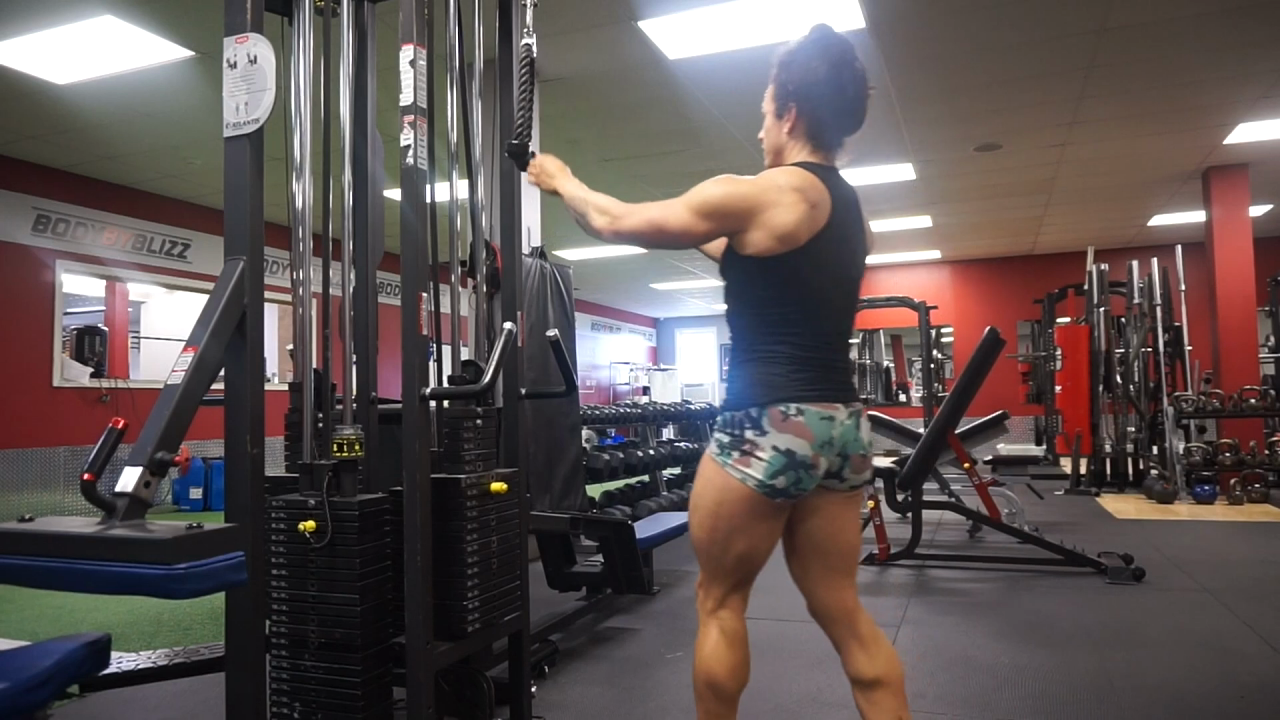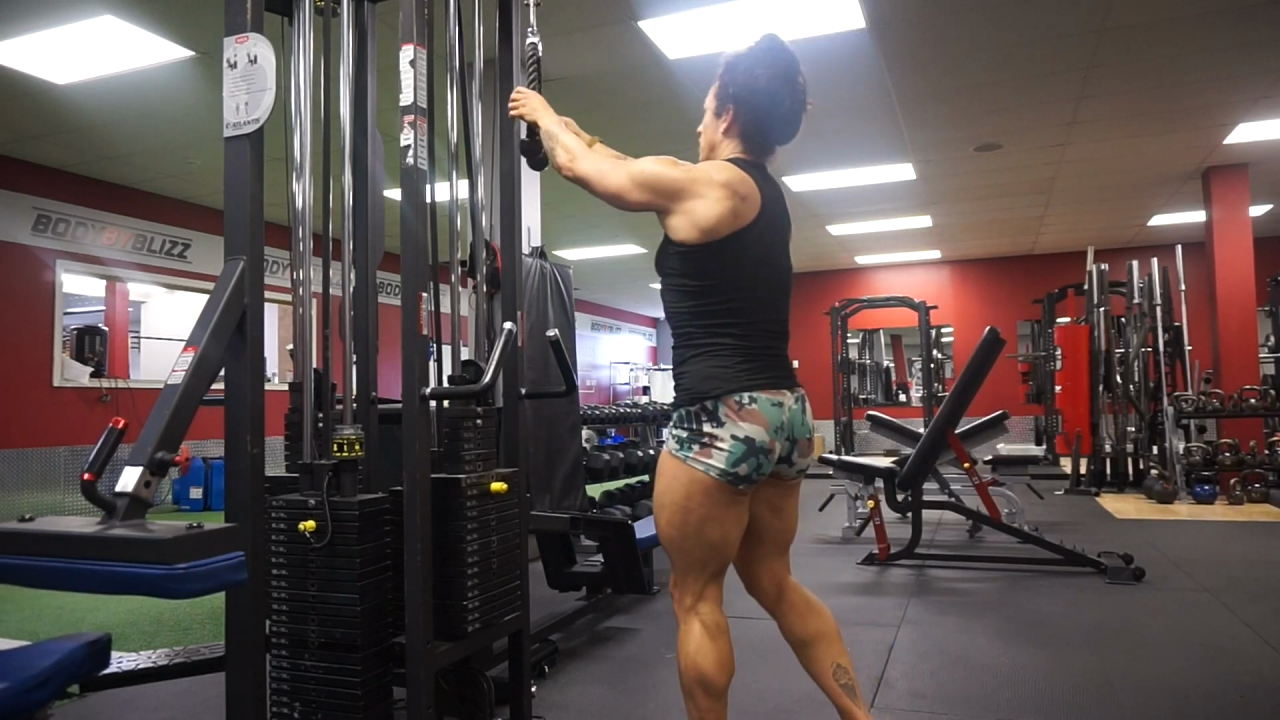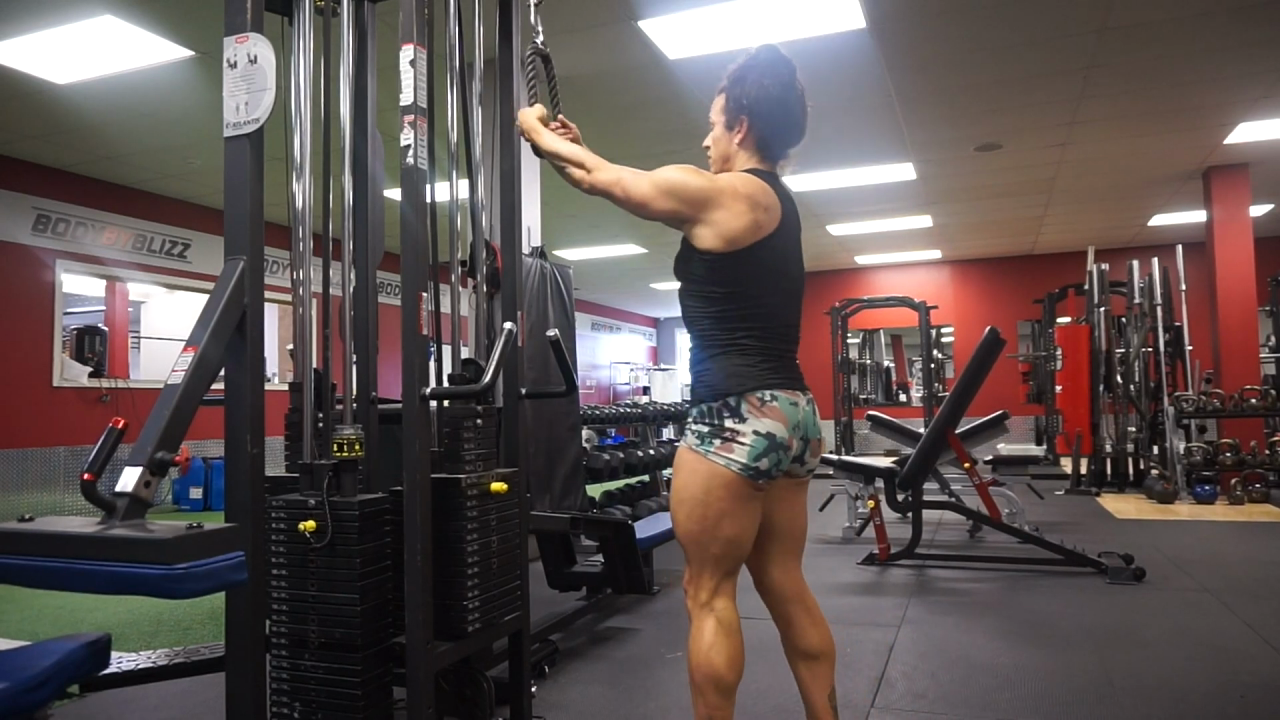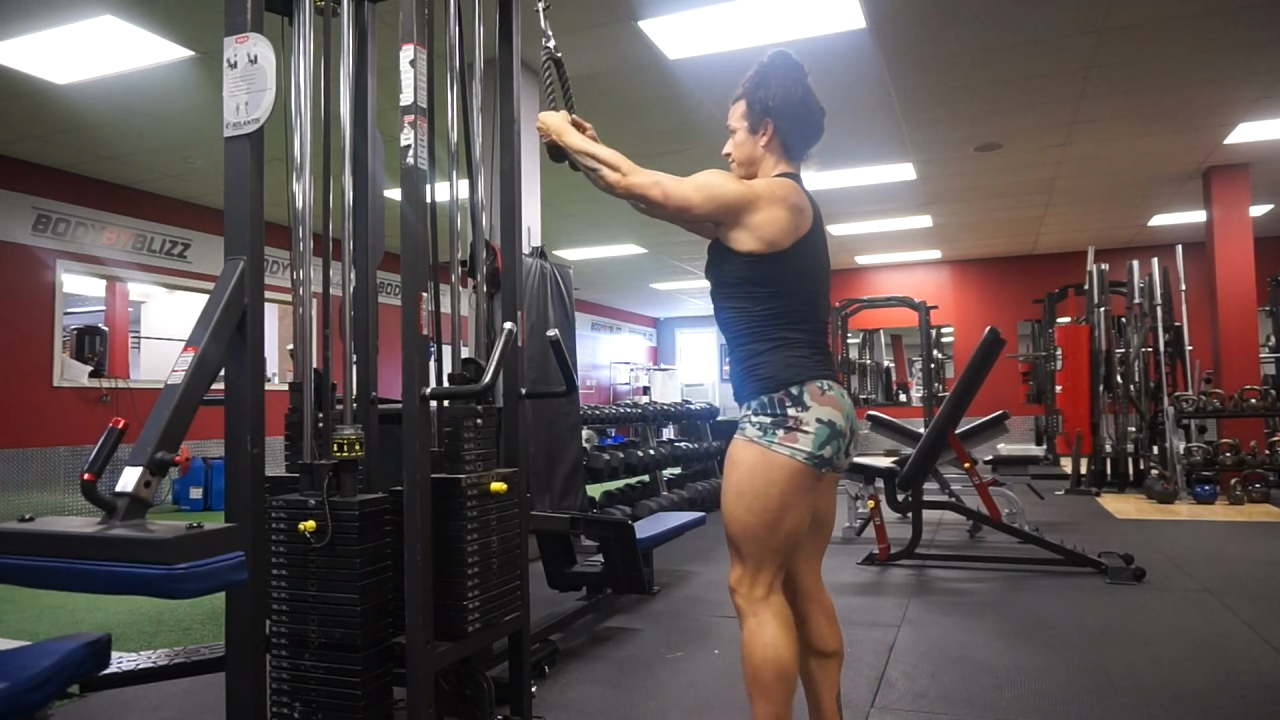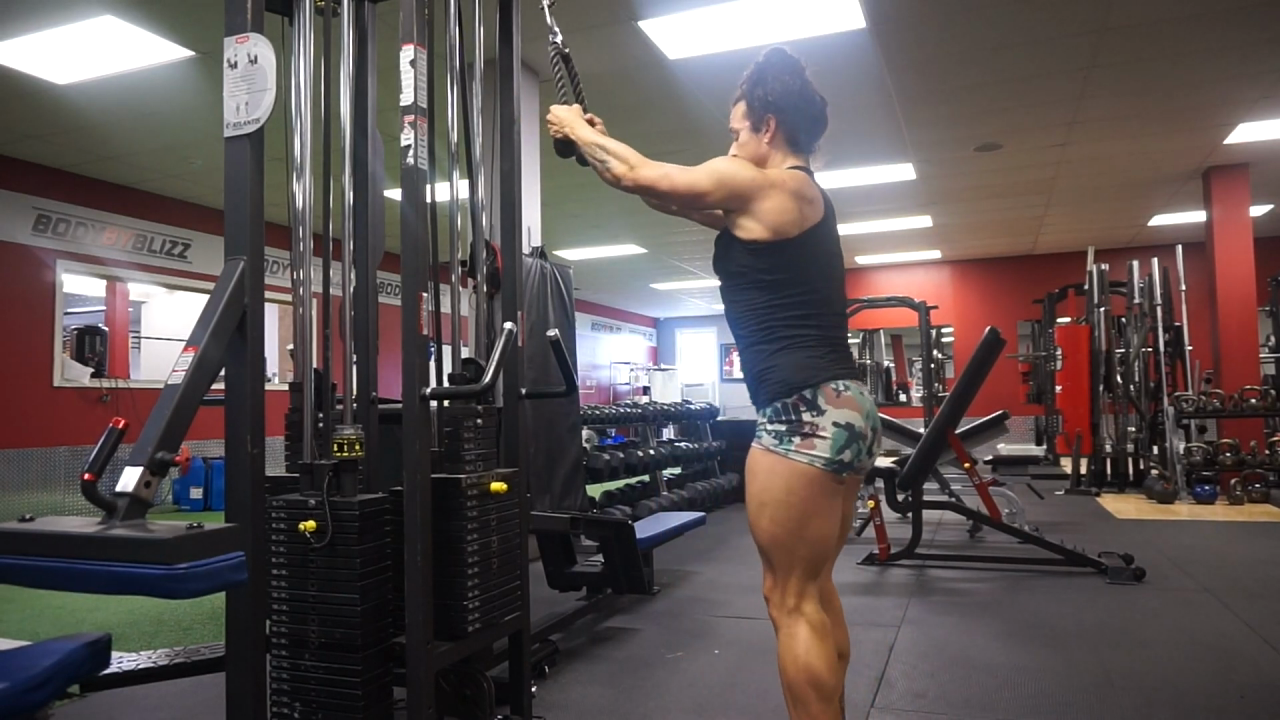
dt=0.4s
person 1, frame 1
left shoulder: (760, 195)
right shoulder: (847, 210)
left elbow: (620, 224)
left wrist: (563, 183)
right wrist: (698, 236)
left hip: (768, 428)
right hip: (838, 423)
left knee: (719, 603)
right knee: (842, 613)
person 1, frame 2
left shoulder: (698, 184)
right shoulder: (766, 197)
left elbow: (573, 166)
left wrist: (540, 114)
right wrist: (589, 139)
left hip: (722, 418)
right hip: (782, 411)
left knee: (695, 599)
right knee: (773, 583)
person 1, frame 3
left shoulder: (721, 194)
right shoulder: (771, 202)
left elbow: (597, 177)
right elbow: (634, 181)
left wrist: (538, 131)
right wrist: (577, 141)
left hip: (737, 417)
right hip: (788, 412)
left knee: (708, 595)
right knee: (784, 588)
person 1, frame 4
left shoulder: (755, 197)
right shoulder: (786, 204)
left elbow: (635, 184)
right elbow: (659, 197)
left wrist: (564, 136)
right wrist: (593, 147)
left hip: (784, 412)
right hip: (813, 409)
left knee: (755, 589)
right knee: (801, 586)
person 1, frame 5
left shoulder: (762, 186)
right shoulder: (793, 198)
left elbow: (636, 176)
right elbow: (671, 198)
left wrist: (573, 128)
right wrist: (602, 141)
left hip: (803, 412)
right hip: (836, 409)
left knee: (791, 600)
right knee: (812, 592)
